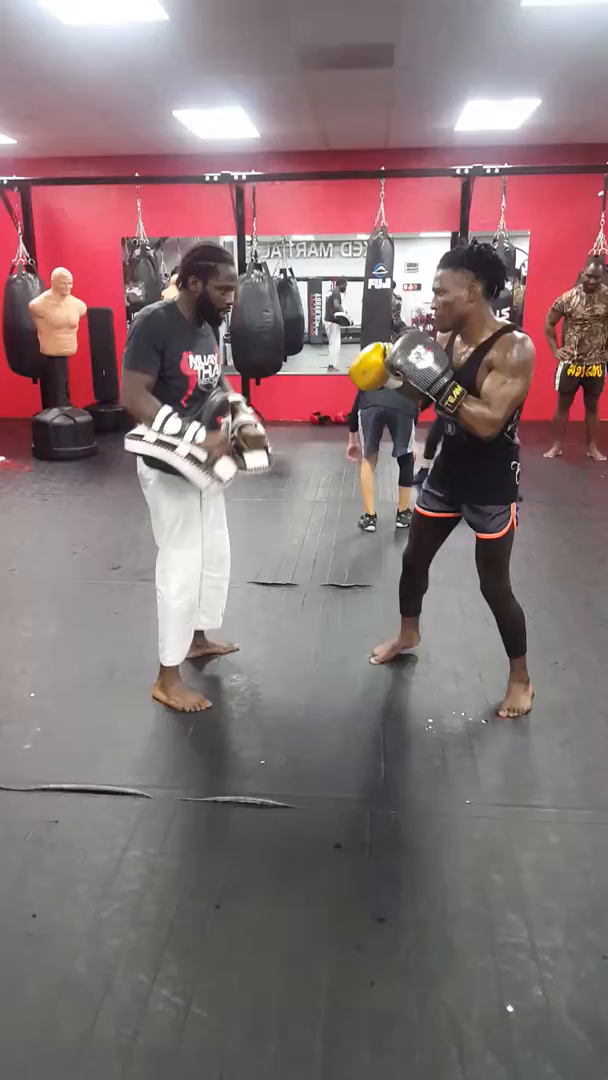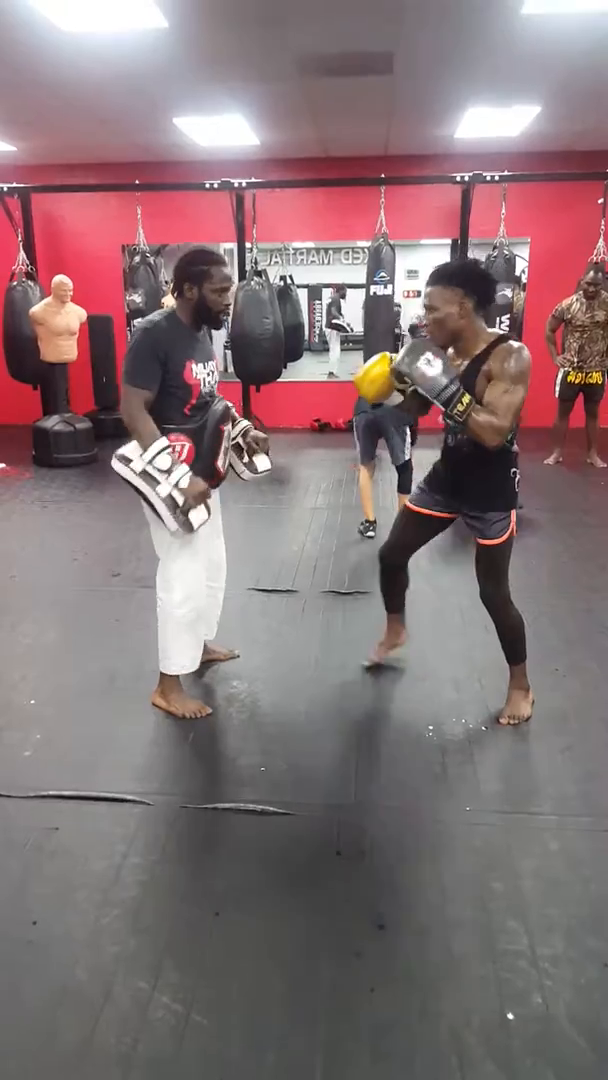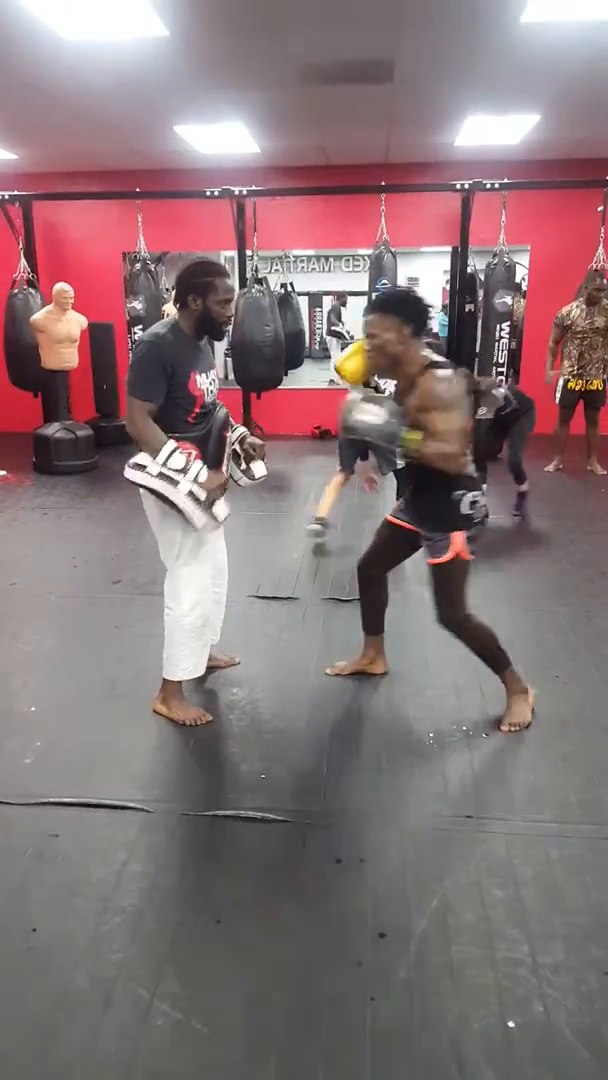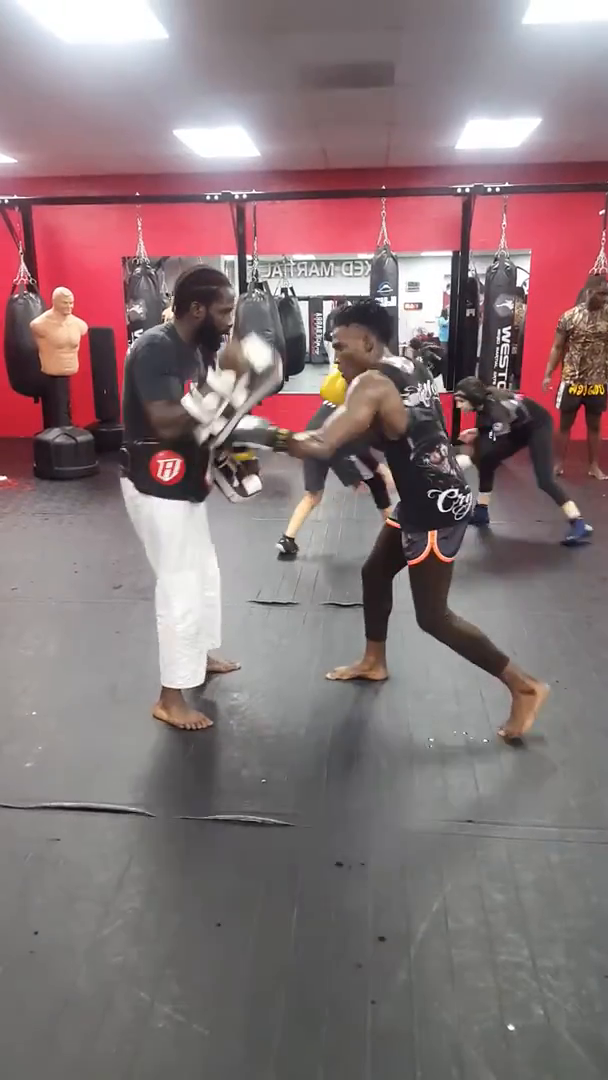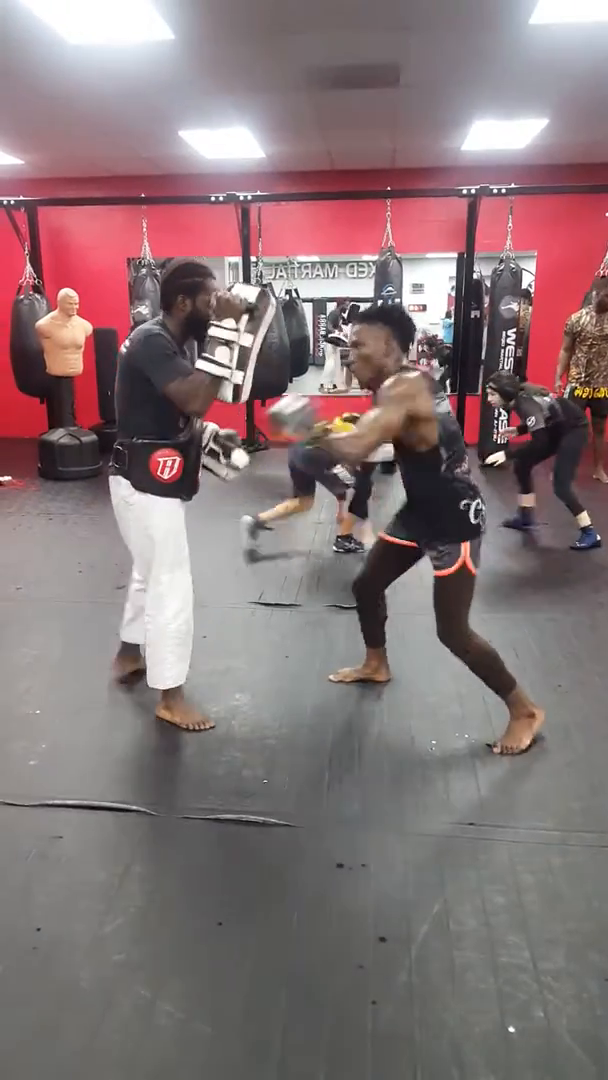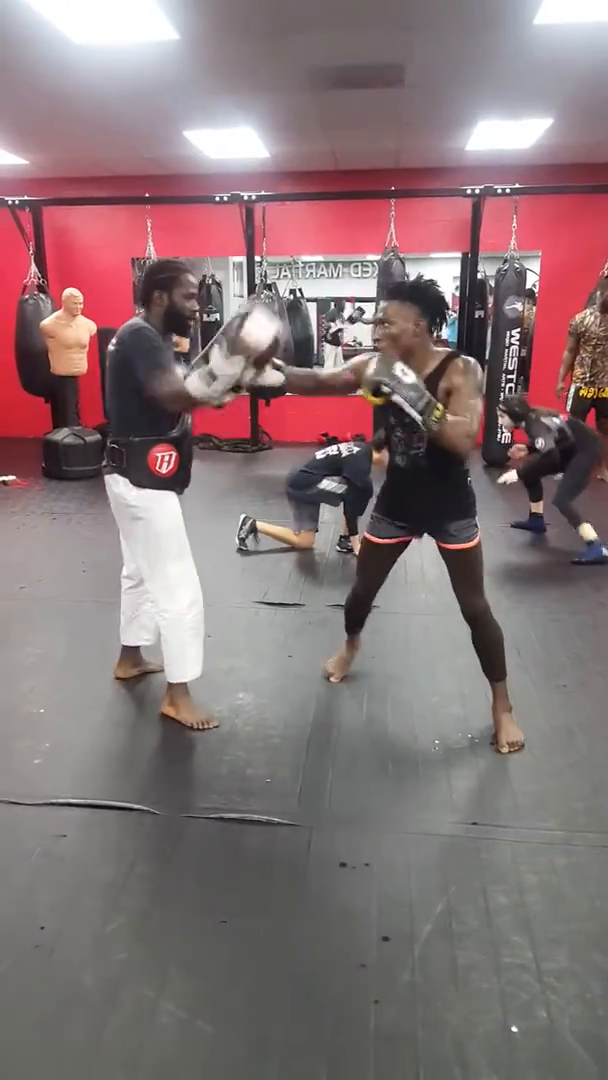
dt=0.3s
person 1, frame 1
left shoulder: (209, 324)
right shoulder: (154, 324)
right elbow: (134, 396)
right wrist: (196, 438)
right hip: (166, 465)
left knee: (214, 553)
right knee: (180, 563)
left ankle: (197, 636)
right ankle: (167, 676)
person 1, frame 2
left shoulder: (202, 331)
right shoulder: (154, 334)
right elbow: (133, 411)
left wrist: (243, 431)
left hip: (199, 469)
left knee: (211, 563)
right knee: (183, 573)
left ankle: (198, 644)
right ankle: (169, 685)
person 1, frame 3
left shoulder: (201, 340)
right shoulder: (158, 346)
right elbow: (139, 423)
left wrist: (239, 437)
left hip: (200, 478)
left knee: (213, 570)
right knee: (191, 581)
left ankle: (202, 650)
right ankle: (170, 692)
person 1, frame 4
left shoulder: (194, 347)
right shoulder: (156, 349)
right elbow: (169, 425)
left hip: (184, 484)
right hip: (157, 490)
left knee: (205, 574)
right knee: (183, 588)
left ankle: (200, 654)
right ankle: (170, 697)
person 1, frame 5
left shoulder: (165, 341)
right shoulder: (152, 342)
right elbow: (196, 400)
left wrist: (211, 433)
right wrist: (226, 332)
left hip: (150, 480)
right hip: (146, 485)
left knee: (150, 573)
right knee: (171, 589)
left ankle: (130, 654)
right ankle: (171, 698)
person 1, frame 6
left shoulder: (149, 337)
right shoulder: (138, 337)
left elbow: (171, 396)
right elbow: (175, 396)
left wrist: (225, 369)
right wrist: (230, 356)
left hip: (135, 476)
right hip: (144, 480)
left knee: (140, 570)
right knee: (177, 583)
left ankle: (130, 657)
right ankle: (178, 694)
person 2, frame 1
left shoulder: (514, 348)
right shoulder: (450, 339)
left elbow: (488, 423)
left hip: (491, 486)
right hip: (446, 473)
left knee: (494, 587)
right knee: (414, 559)
left ankle: (520, 677)
right ankle: (408, 634)
person 2, frame 2
left shoulder: (509, 357)
right shoulder: (445, 351)
left elbow: (495, 432)
right elbow: (419, 408)
left hip: (490, 491)
right hip: (445, 477)
left knee: (493, 593)
right knee: (392, 553)
left ankle: (520, 684)
right ankle: (394, 631)
person 2, frame 3
left shoulder: (439, 383)
right shoulder: (413, 373)
left elbow: (451, 458)
left wrist: (401, 436)
left hip: (450, 507)
right hip: (421, 500)
left knee: (452, 613)
right knee: (370, 568)
left ankle: (517, 689)
right ankle: (372, 656)
person 2, frame 4
left shoulder: (370, 383)
right shoulder: (412, 369)
left elbow: (322, 447)
left wrist: (268, 436)
right wrist: (351, 413)
left hip: (434, 506)
right hip: (432, 497)
left knee: (433, 616)
right knee: (375, 572)
left ankle: (524, 688)
right ankle: (373, 661)
person 2, frame 5
left shoulder: (402, 388)
right shoulder: (401, 385)
left elbow: (354, 453)
left hip: (455, 520)
right hip: (421, 512)
left knee: (453, 633)
right knee: (366, 584)
left ankle: (524, 710)
right ankle: (376, 664)
person 2, frame 6
left shoulder: (461, 370)
right shoulder: (376, 365)
left elbow: (466, 441)
right elbow: (319, 382)
left wrist: (417, 399)
right wrist: (275, 372)
left hip: (450, 507)
right hip: (396, 502)
left knee: (475, 608)
right knee: (363, 591)
left ankle: (502, 705)
right ankle: (350, 647)
